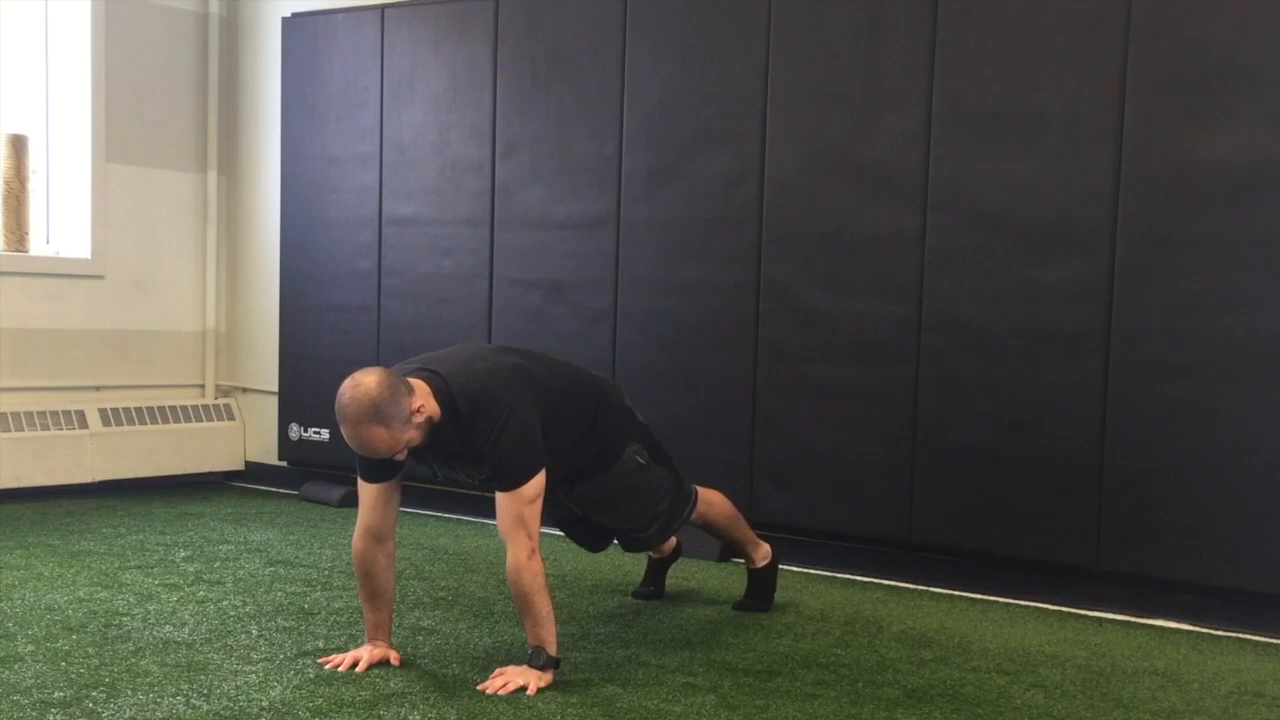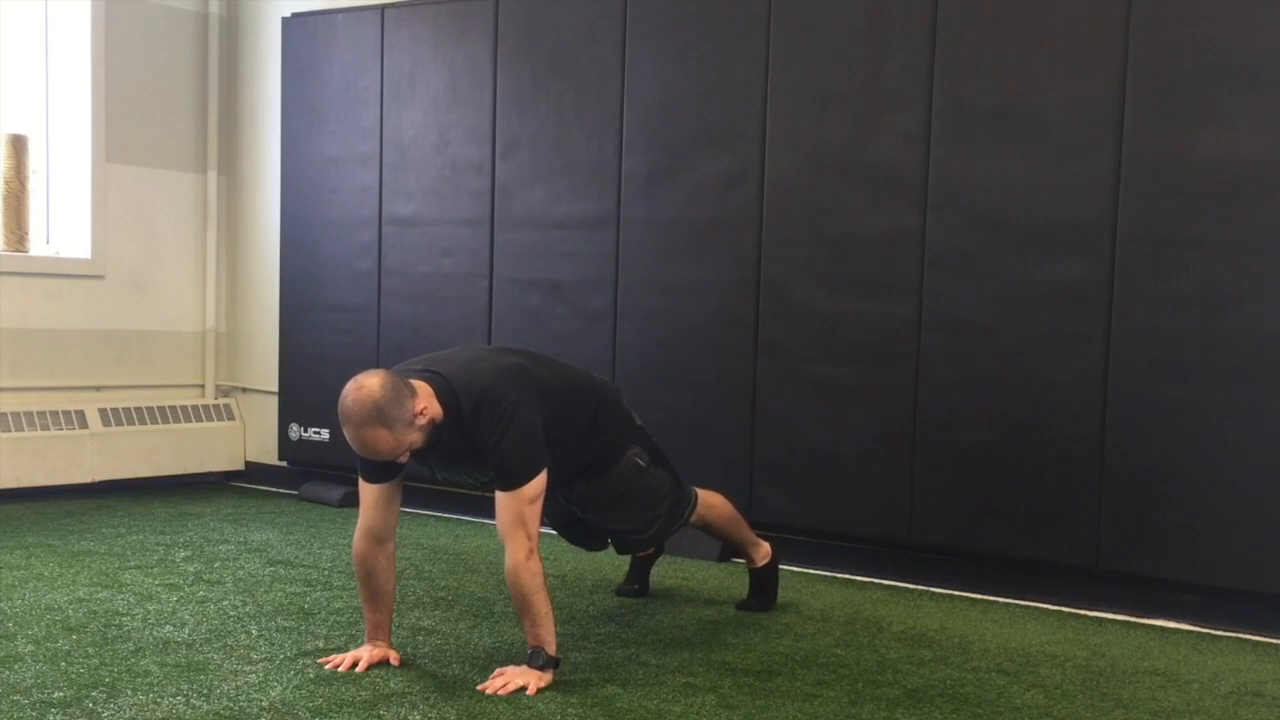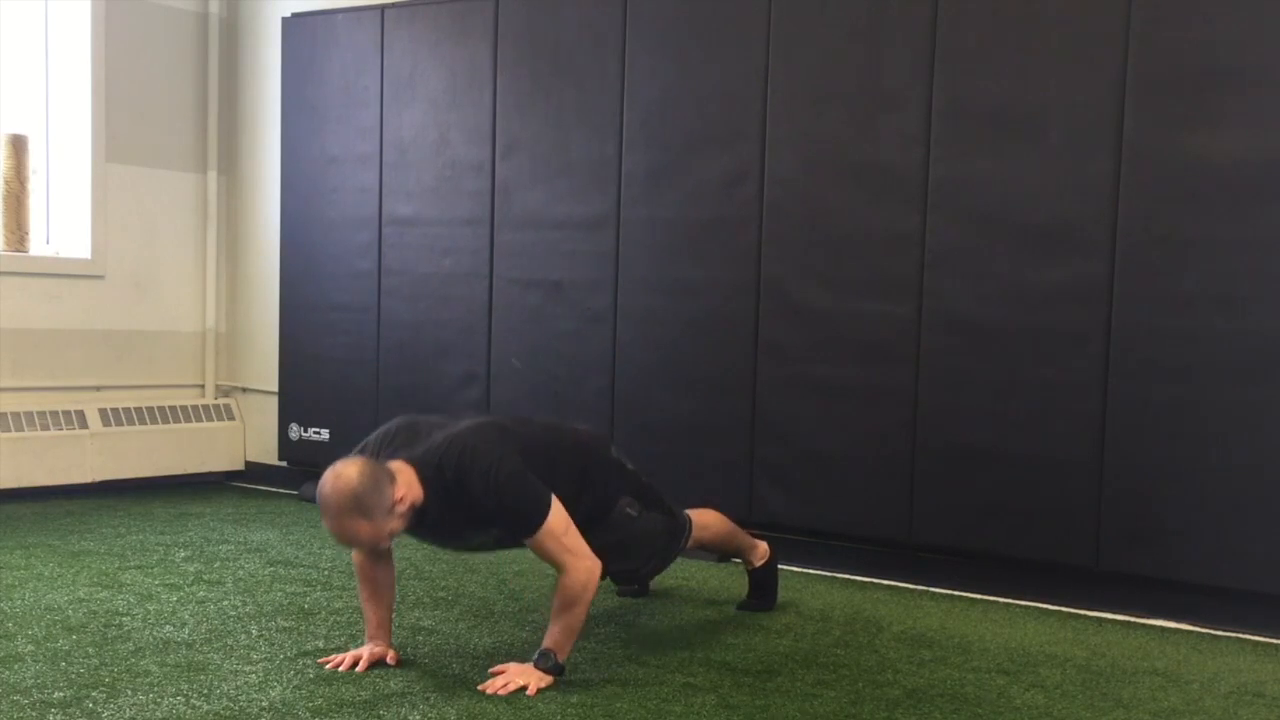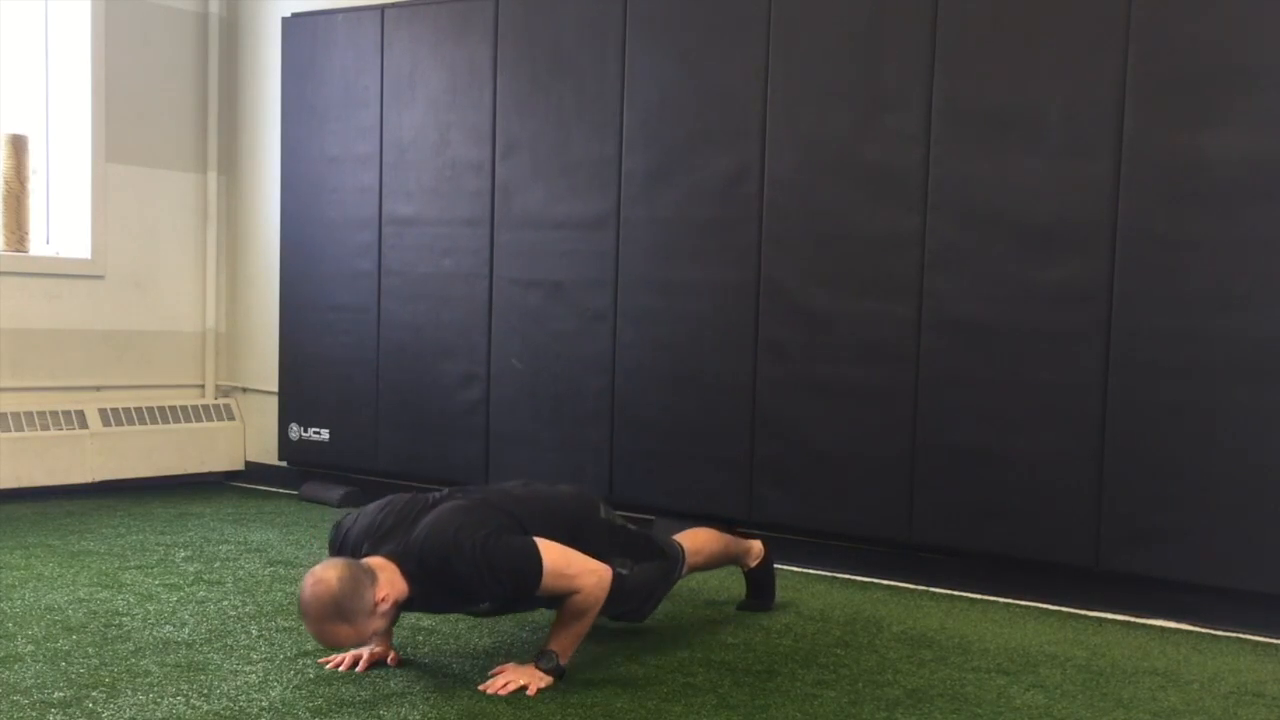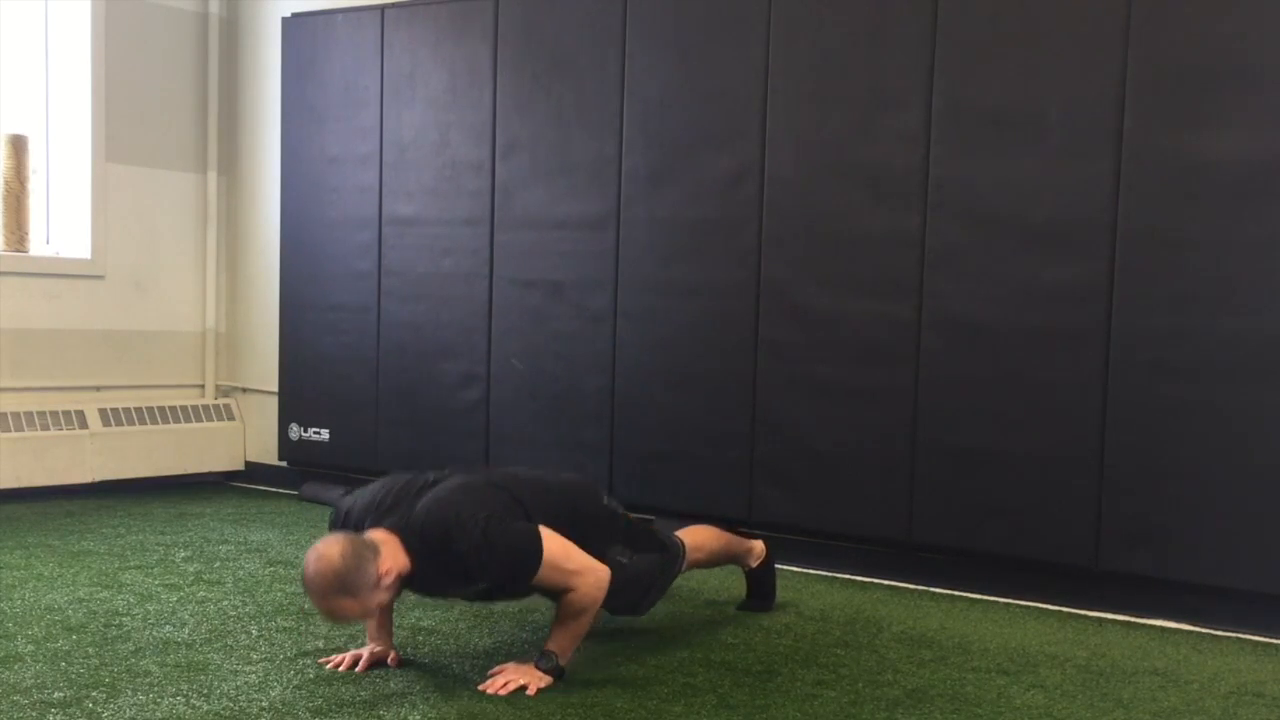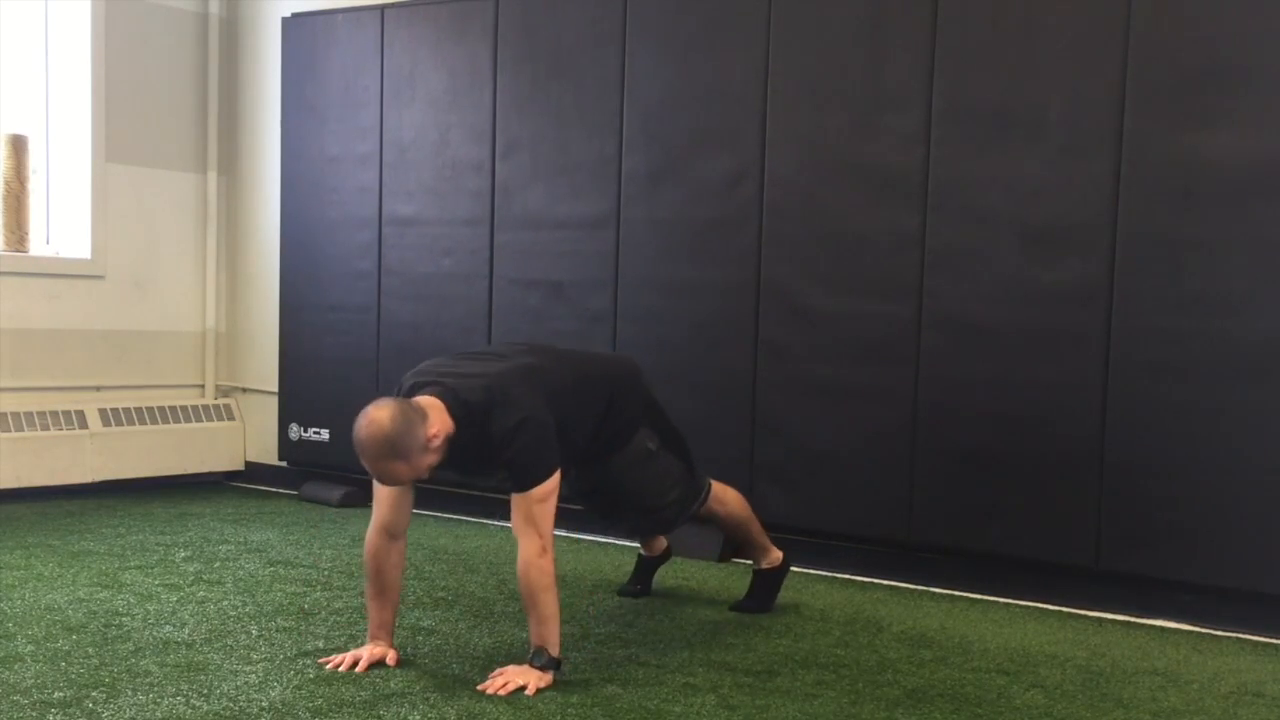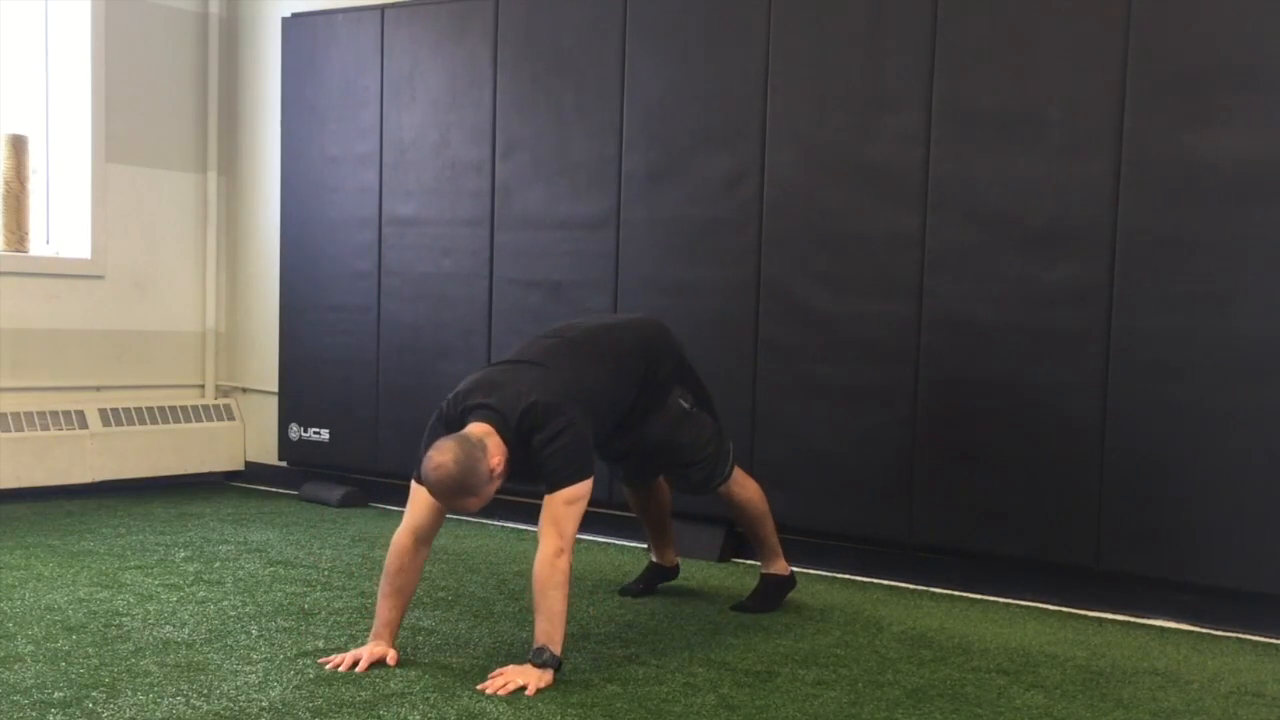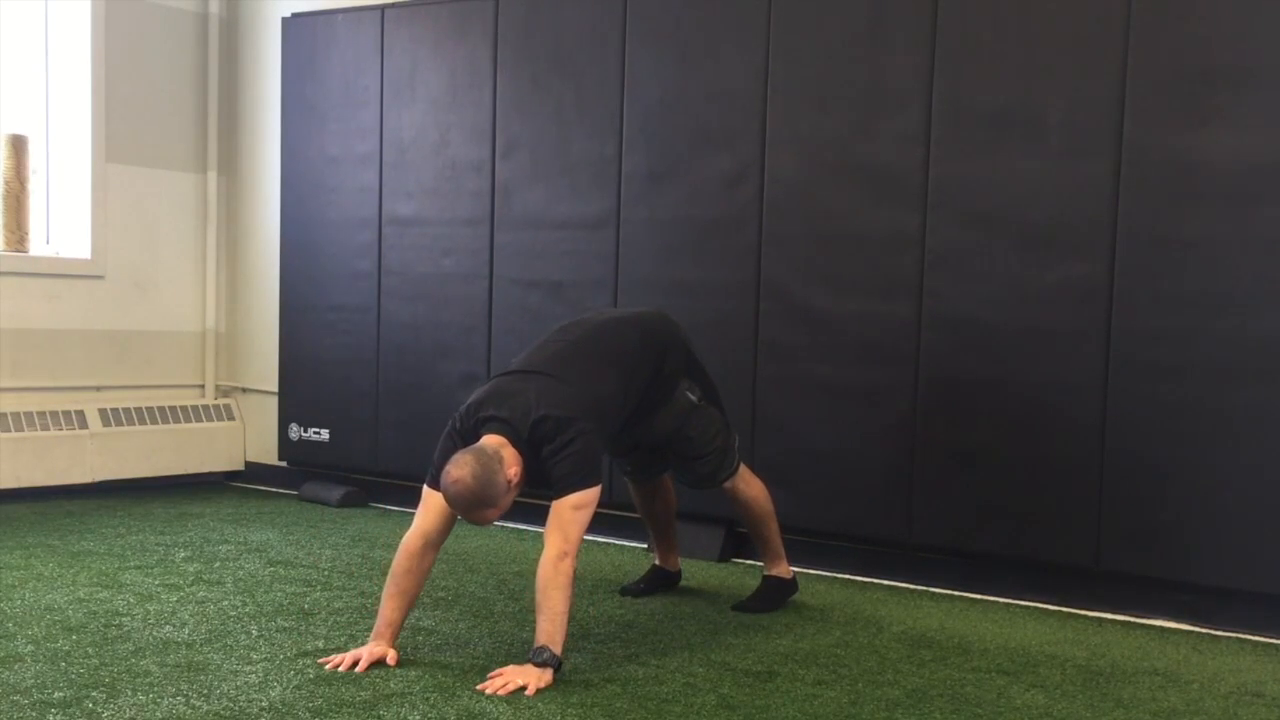
dt=0.5s
person 1, frame 1
left shoulder: (495, 408)
right shoulder: (381, 412)
left elbow: (522, 547)
right elbow: (373, 535)
left wrist: (542, 661)
right wrist: (377, 639)
left hip: (599, 435)
right hip: (548, 456)
left knee: (675, 506)
right knee: (602, 536)
left ankle: (758, 557)
right ankle: (664, 553)
person 1, frame 2
left shoulder: (498, 410)
right shoulder: (381, 414)
left elbow: (520, 548)
right elbow: (374, 535)
left wrist: (541, 661)
right wrist: (377, 640)
left hip: (598, 436)
right hip: (546, 458)
left knee: (678, 508)
right knee: (597, 538)
left ankle: (758, 555)
right ankle: (645, 553)
person 1, frame 3
left shoulder: (485, 474)
right shoulder: (369, 475)
left elbow: (581, 566)
right elbow: (371, 553)
left wrist: (546, 664)
right wrist: (377, 638)
left hip: (590, 484)
right hip: (544, 494)
left knee: (673, 536)
left ankle: (757, 556)
right ankle: (635, 570)
person 1, frame 4
left shoulder: (462, 556)
right shoulder: (350, 542)
left elbow: (594, 578)
left wrist: (547, 665)
right wrist: (375, 641)
left hip: (576, 532)
right hip: (530, 521)
left knee: (673, 559)
left ankle: (750, 554)
right ankle: (639, 530)
person 1, frame 5
left shoulder: (467, 534)
right shoulder: (353, 522)
left elbow: (593, 577)
left wrist: (547, 664)
right wrist: (379, 640)
left hip: (573, 519)
right hip: (532, 515)
left knee: (671, 555)
left ankle: (753, 553)
right ankle: (642, 526)
person 1, frame 6
left shoulder: (512, 421)
right shoulder: (400, 417)
left elbow: (534, 544)
right elbow: (385, 533)
left wrist: (542, 663)
right wrist: (378, 640)
left hip: (616, 409)
right hip: (569, 418)
left knee: (686, 497)
right knee: (618, 503)
left ankle: (769, 561)
right ankle: (654, 551)
person 1, frame 7
left shoulder: (557, 429)
right shoulder: (449, 427)
left elbow: (555, 546)
right elbow: (413, 535)
left wrist: (542, 663)
right wrist: (381, 638)
left hip: (650, 364)
right hip: (591, 358)
left knee: (715, 475)
right knee: (639, 476)
left ankle: (776, 569)
right ankle: (664, 561)
person 1, frame 8
left shoulder: (567, 436)
right shoulder: (464, 435)
left elbow: (560, 552)
right elbow: (422, 538)
left wrist: (543, 662)
right wrist: (381, 638)
left hip: (659, 359)
right hip: (600, 345)
left knee: (723, 472)
right knee: (645, 473)
left ankle: (778, 572)
right ankle: (667, 566)
